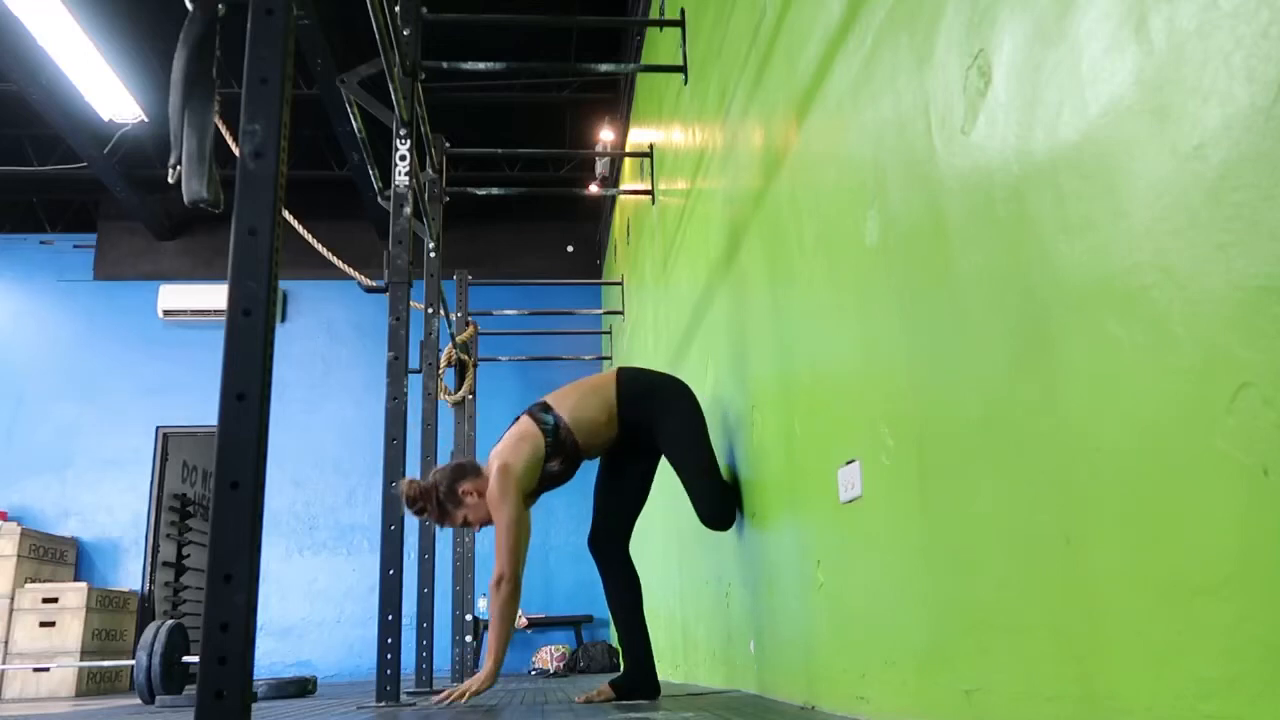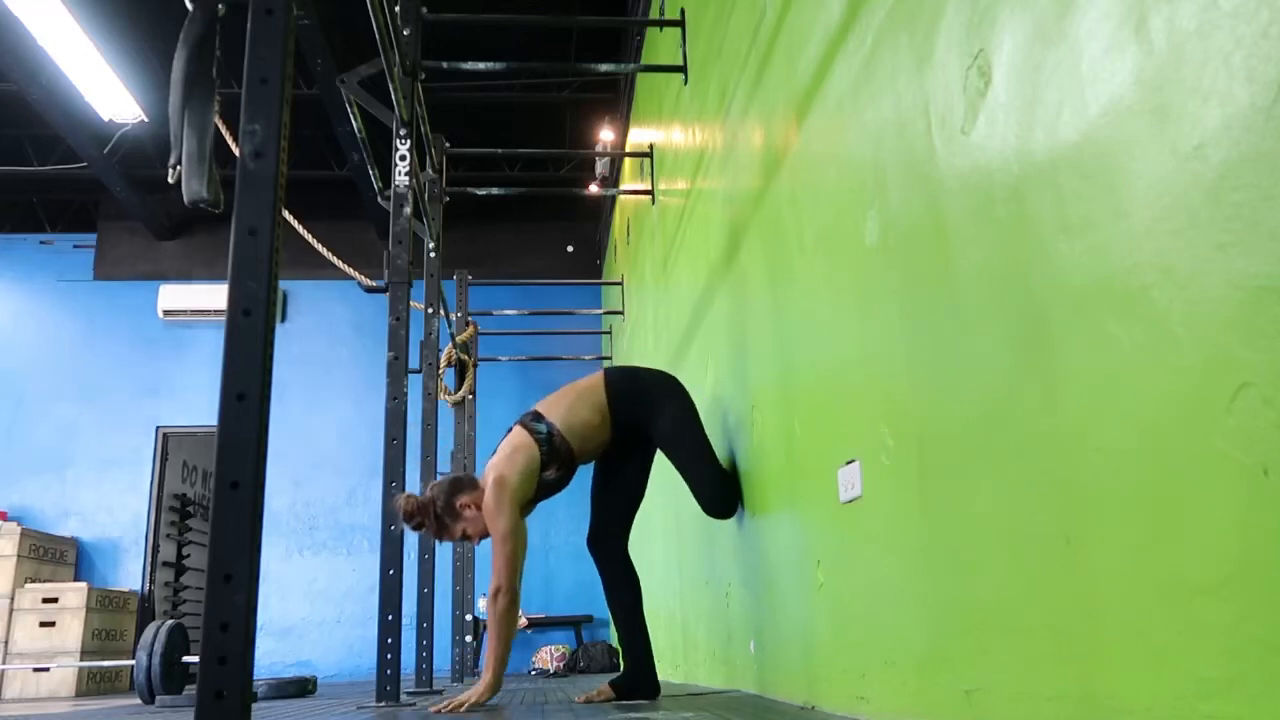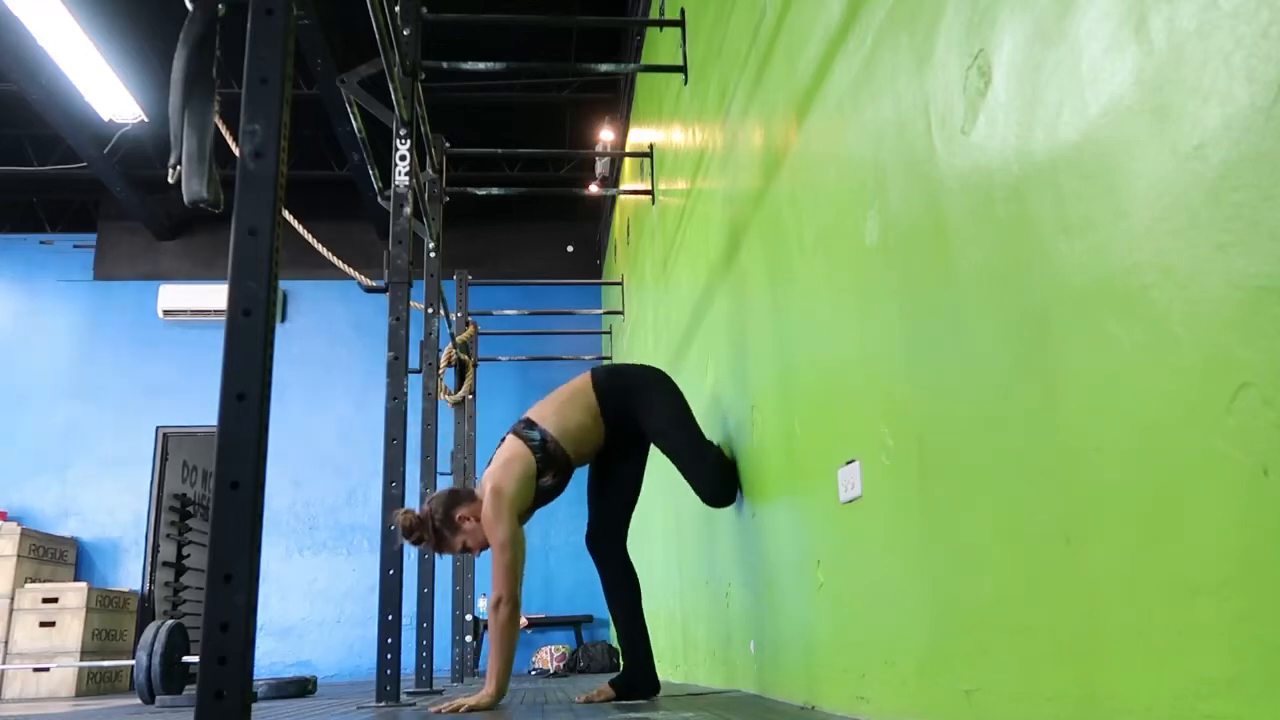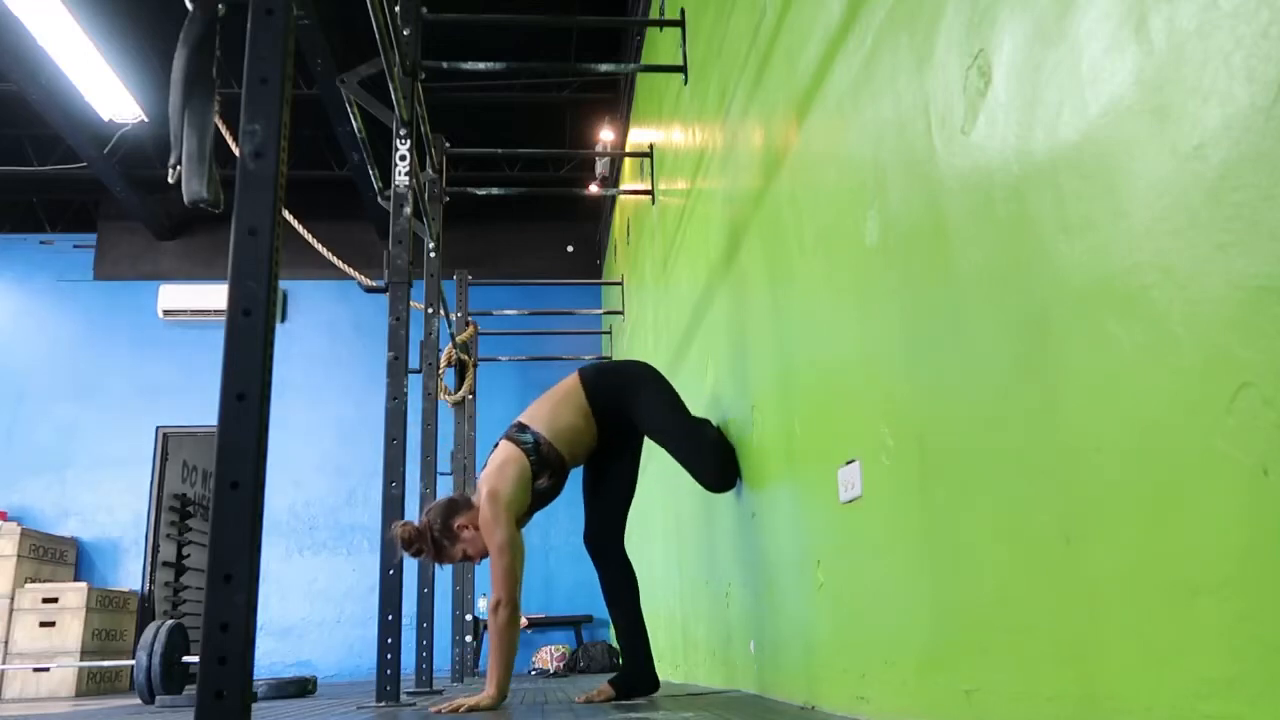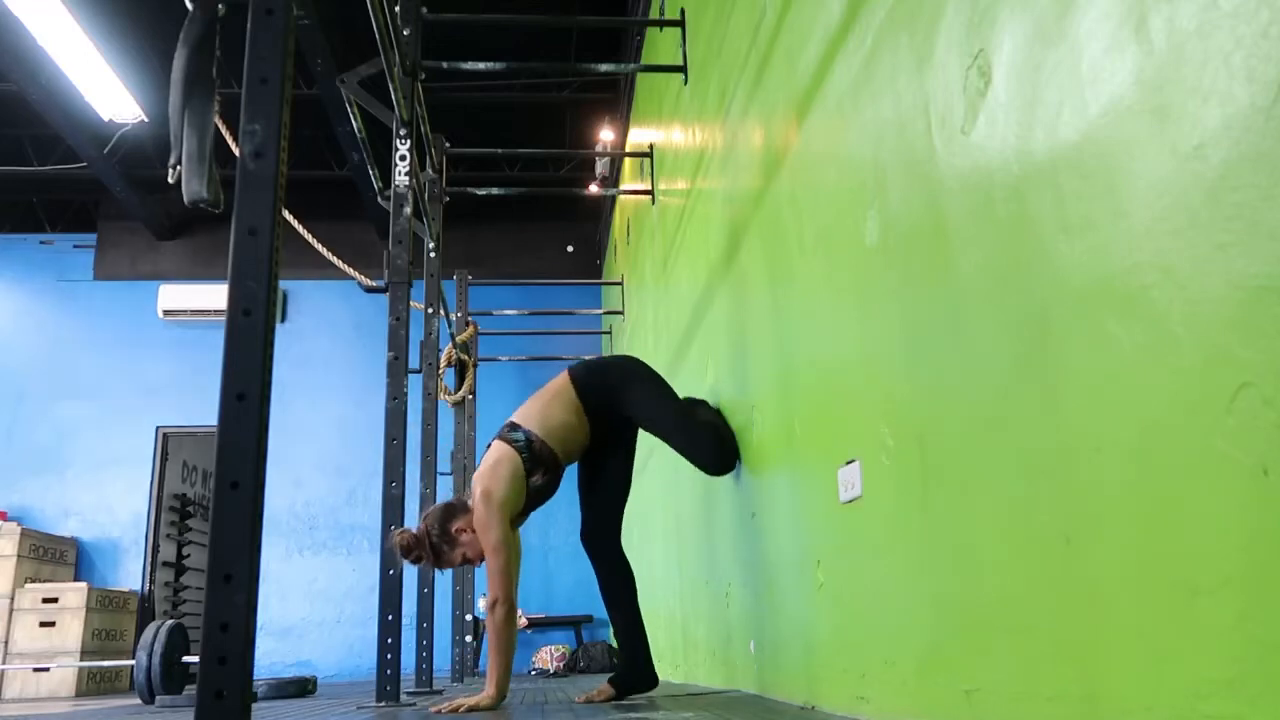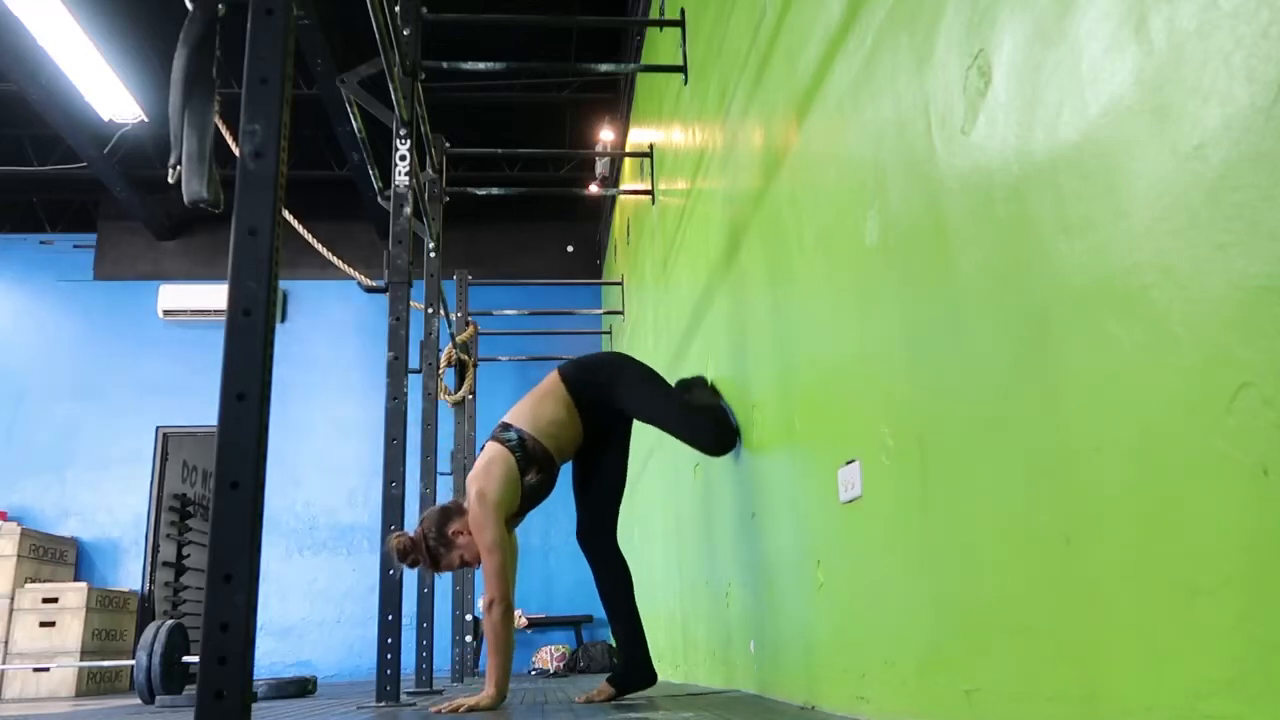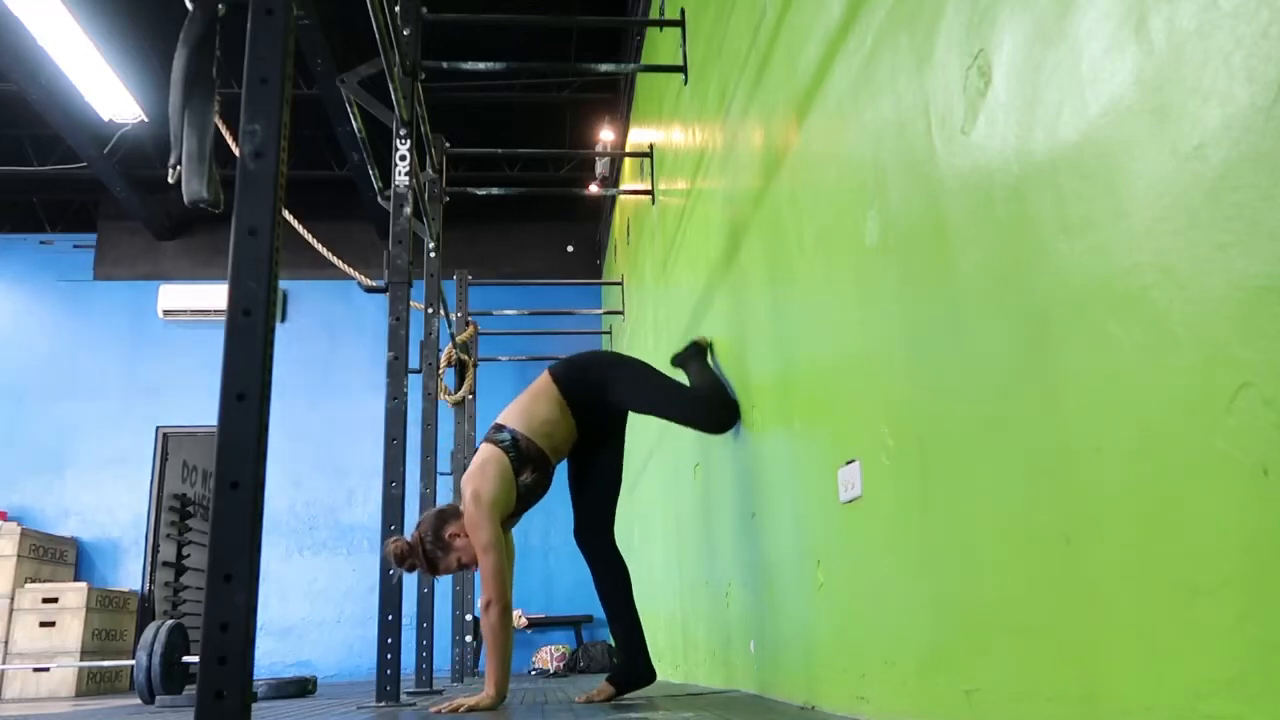
dt=0.1s
person 1, frame 1
left shoulder: (504, 474)
right shoulder: (502, 473)
left elbow: (506, 579)
right elbow: (508, 579)
left wrist: (489, 670)
right wrist: (491, 668)
left hip: (657, 401)
right hip: (629, 423)
left knee: (717, 512)
right knee: (606, 544)
right ankle: (639, 674)
person 1, frame 2
left shoulder: (500, 486)
right shoulder: (499, 483)
left elbow: (503, 590)
right elbow: (506, 589)
left wrist: (489, 683)
right wrist: (490, 680)
left hip: (649, 399)
right hip: (624, 422)
left knee: (718, 503)
right knee: (606, 544)
right ankle: (639, 675)
person 1, frame 3
left shoulder: (498, 495)
right shoulder: (494, 495)
left elbow: (504, 601)
right elbow: (506, 602)
left wrist: (493, 689)
right wrist: (495, 686)
left hip: (635, 392)
right hip: (613, 416)
left knee: (717, 489)
right knee: (605, 544)
right ankle: (638, 673)
person 1, frame 4
left shoulder: (494, 502)
right shoulder: (493, 500)
left elbow: (503, 603)
right elbow: (505, 603)
left wrist: (494, 691)
right wrist: (495, 688)
left hip: (628, 391)
right hip: (608, 411)
left knee: (716, 476)
right knee: (603, 543)
right ankle: (637, 671)
person 1, frame 5
left shoulder: (488, 502)
right shoulder: (495, 506)
left elbow: (500, 603)
right elbow: (502, 602)
left wrist: (493, 691)
right wrist: (496, 688)
left hip: (613, 385)
right hip: (597, 408)
left knee: (716, 456)
right knee: (599, 540)
right ankle: (635, 668)
person 1, frame 6
left shoulder: (483, 504)
right shoulder: (493, 508)
left elbow: (497, 603)
right elbow: (499, 603)
left wrist: (493, 691)
right wrist: (495, 689)
left hip: (603, 383)
right hip: (592, 405)
left knee: (715, 440)
right knee: (596, 538)
left ankle: (695, 394)
right ankle: (634, 666)
person 1, frame 7
left shoulder: (478, 509)
right shoulder: (483, 509)
left elbow: (495, 602)
right elbow: (496, 602)
left wrist: (492, 692)
right wrist: (496, 689)
left hip: (592, 387)
right hip: (582, 417)
left knee: (716, 415)
right knee: (593, 537)
left ankle: (693, 362)
right ankle: (633, 666)
